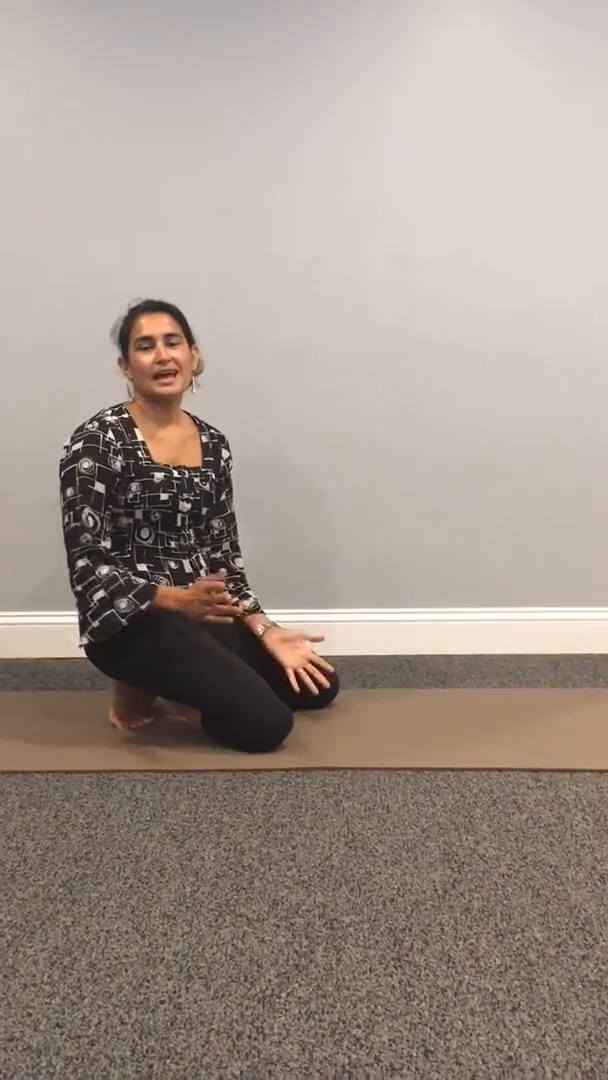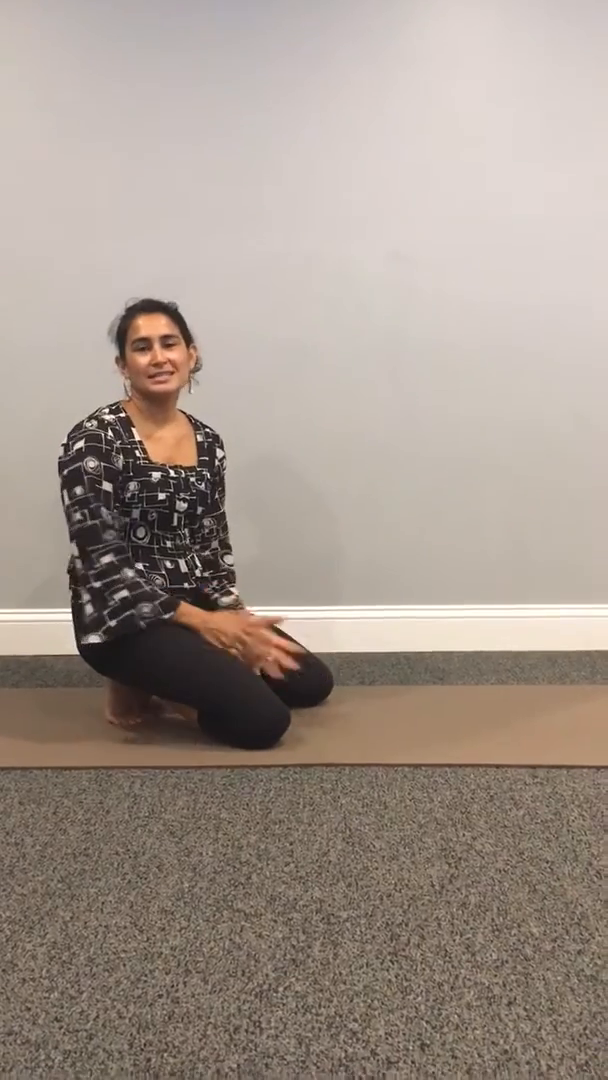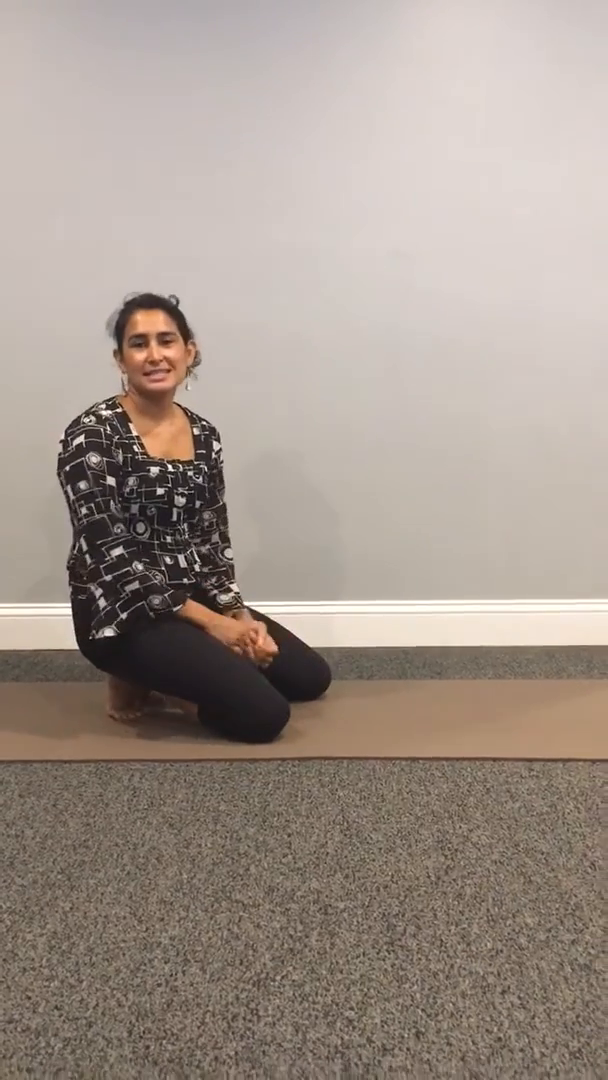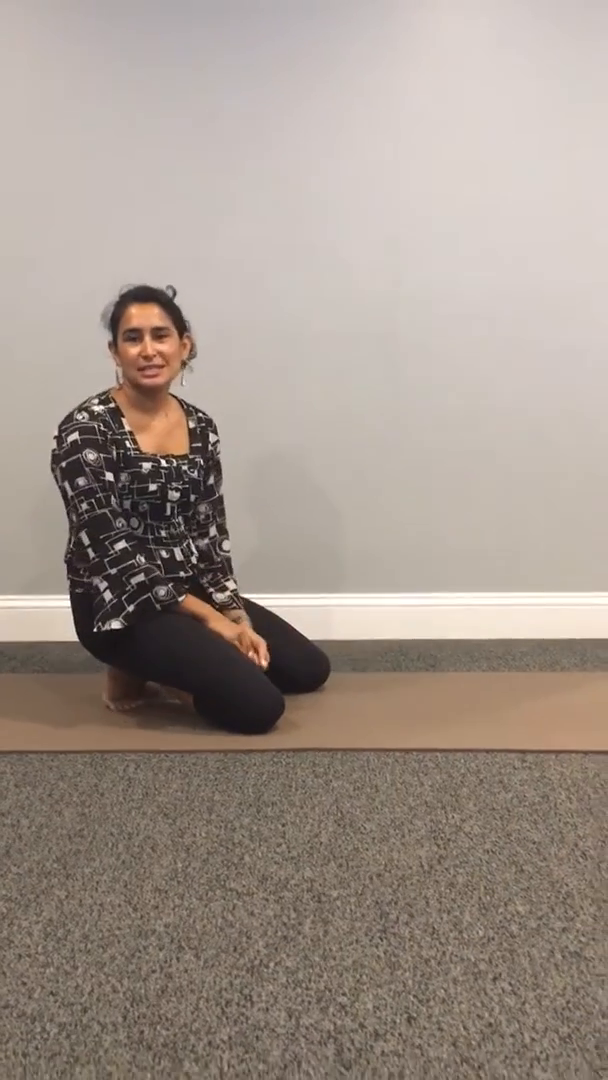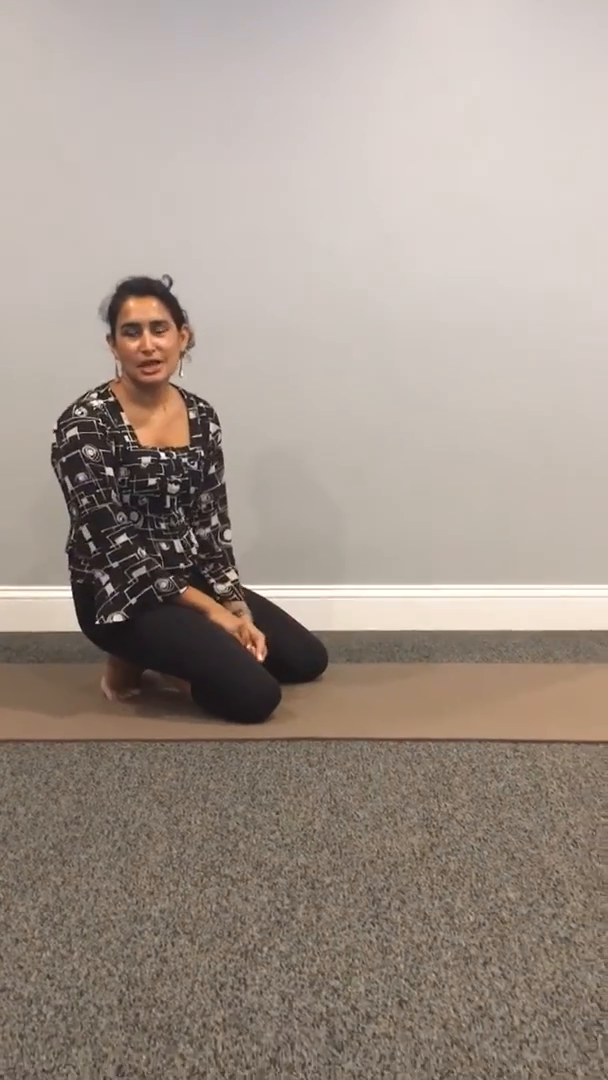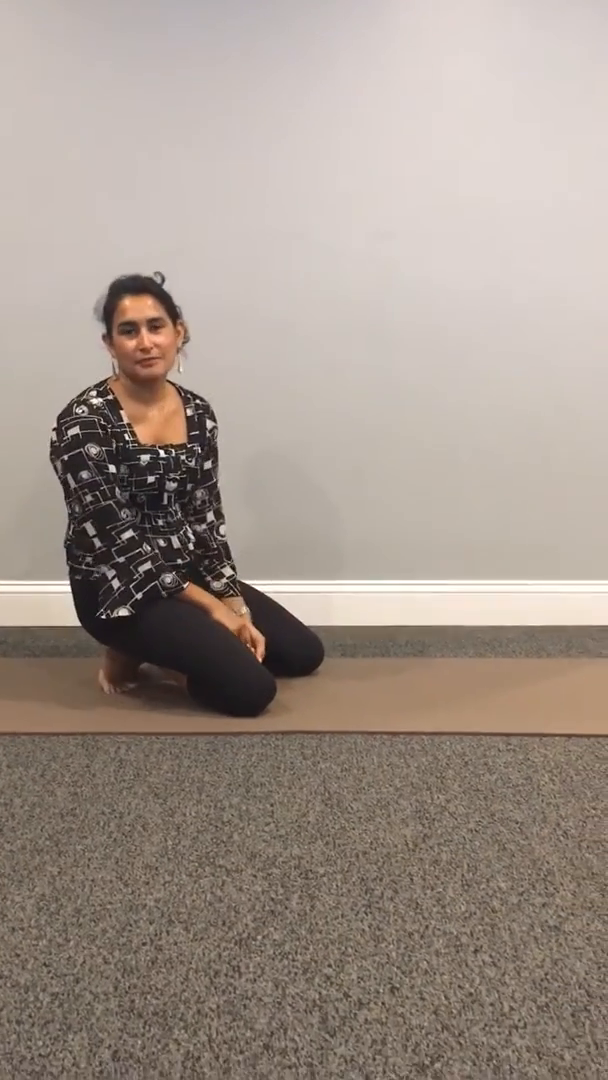
dt=0.2s
person 1, frame 1
left shoulder: (212, 443)
right shoulder: (96, 441)
left elbow: (222, 550)
right elbow: (86, 563)
left wrist: (263, 628)
right wrist: (177, 598)
left hip: (195, 608)
right hip: (130, 621)
left knee: (318, 686)
right knee: (266, 723)
left ankle: (169, 681)
right ankle: (141, 686)
person 1, frame 2
left shoulder: (207, 441)
right shoulder: (93, 440)
left elbow: (213, 548)
right elbow: (100, 562)
left wrist: (237, 618)
right wrist: (201, 622)
left hip: (192, 605)
right hip: (124, 620)
left knee: (312, 682)
right knee: (263, 720)
left ankle: (167, 680)
right ankle: (138, 684)
person 1, frame 3
left shoulder: (204, 435)
right shoulder: (92, 435)
left elbow: (212, 540)
right elbow: (108, 556)
left wrist: (238, 616)
right wrist: (208, 621)
left hip: (191, 598)
right hip: (123, 613)
left knee: (311, 677)
right knee: (264, 713)
left ankle: (167, 675)
right ankle: (137, 679)
person 1, frame 4
left shoulder: (200, 427)
right shoulder: (86, 430)
left elbow: (210, 532)
right elbow: (110, 551)
left wrist: (237, 617)
right wrist: (209, 617)
left hip: (189, 588)
right hip: (121, 604)
left knee: (309, 669)
right knee: (260, 705)
left ankle: (163, 665)
right ankle: (136, 670)
person 1, frame 5
left shoulder: (201, 417)
right shoulder: (84, 424)
left elbow: (213, 522)
right elbow: (112, 544)
left wrist: (238, 608)
right wrist: (210, 610)
left hip: (188, 578)
right hip: (119, 595)
left knee: (307, 659)
right knee: (255, 696)
left ankle: (163, 655)
right ankle: (135, 660)
person 1, frame 6
left shoulder: (197, 412)
right shoulder: (83, 423)
left elbow: (207, 518)
right elbow: (116, 541)
left wrist: (236, 606)
right wrist: (211, 608)
left hip: (185, 573)
right hip: (117, 589)
left knee: (304, 654)
right knee: (250, 688)
left ankle: (159, 647)
right ankle: (132, 652)
